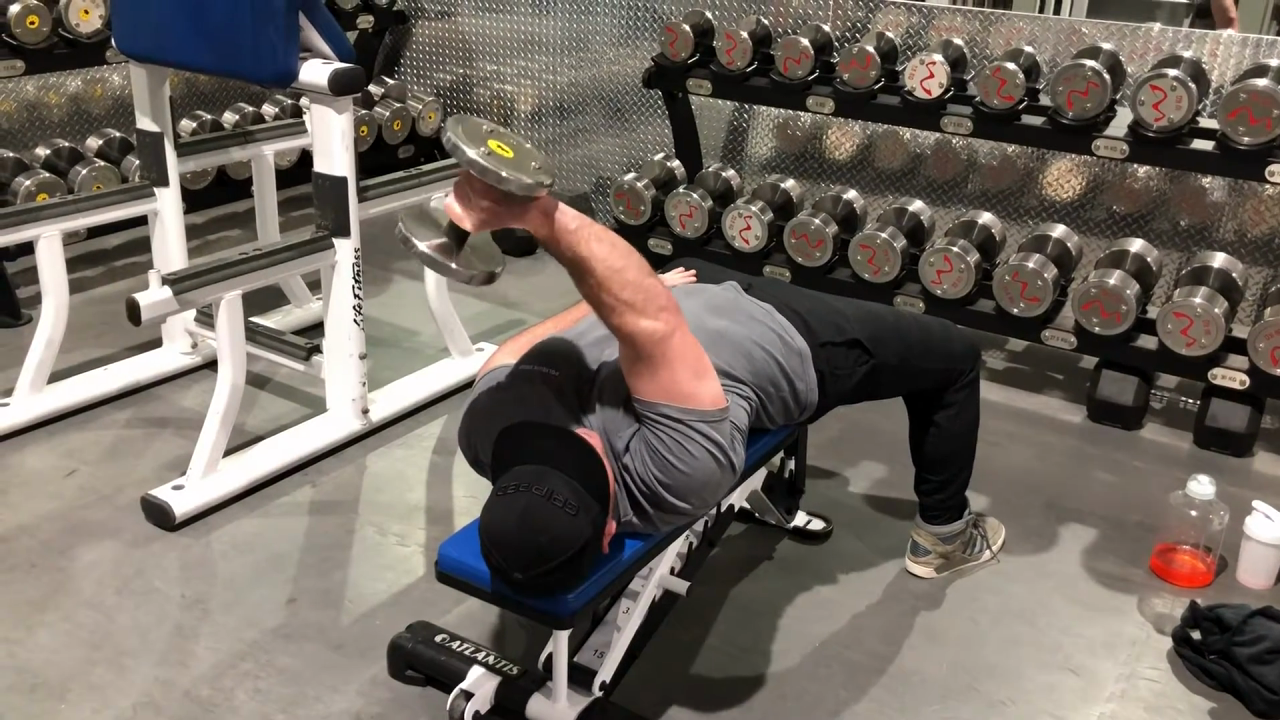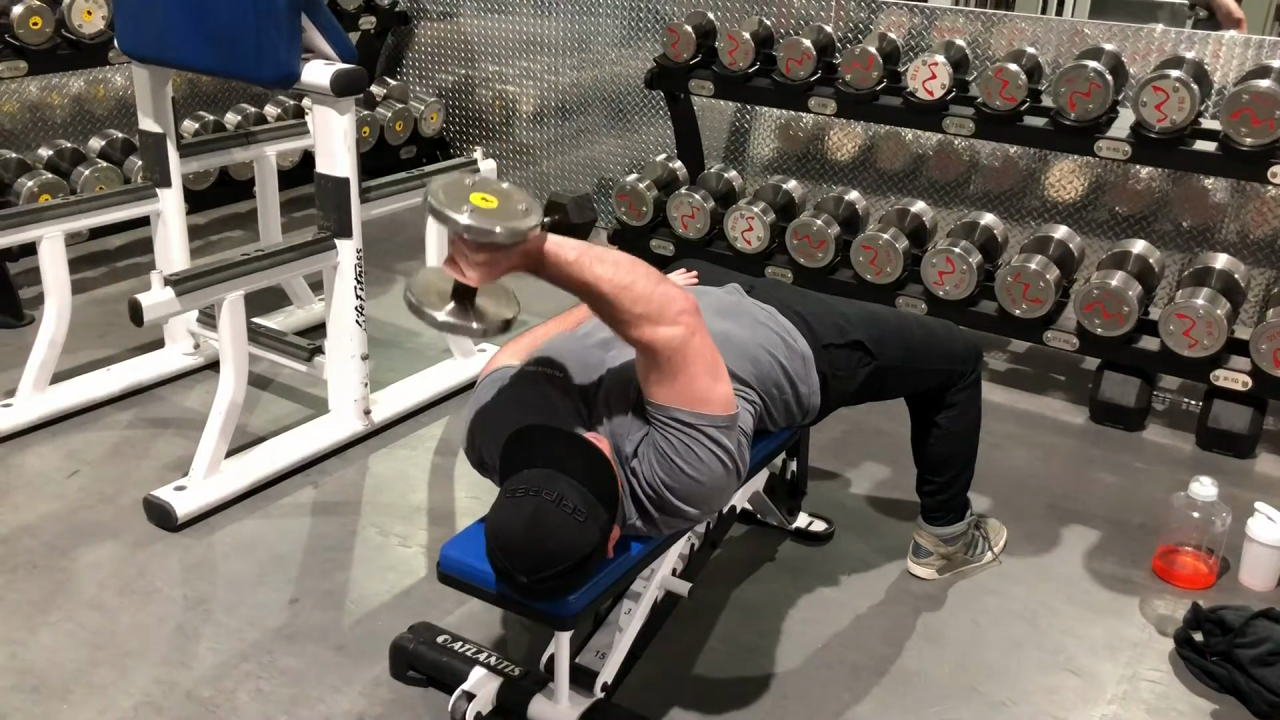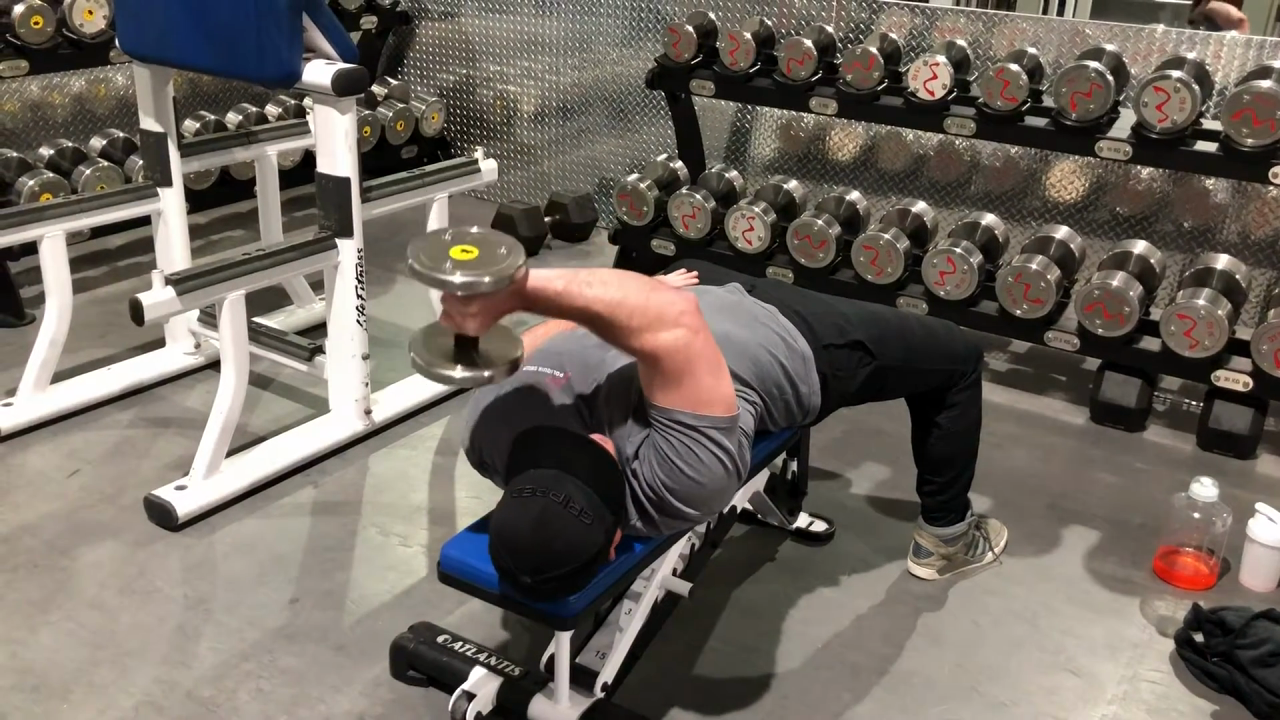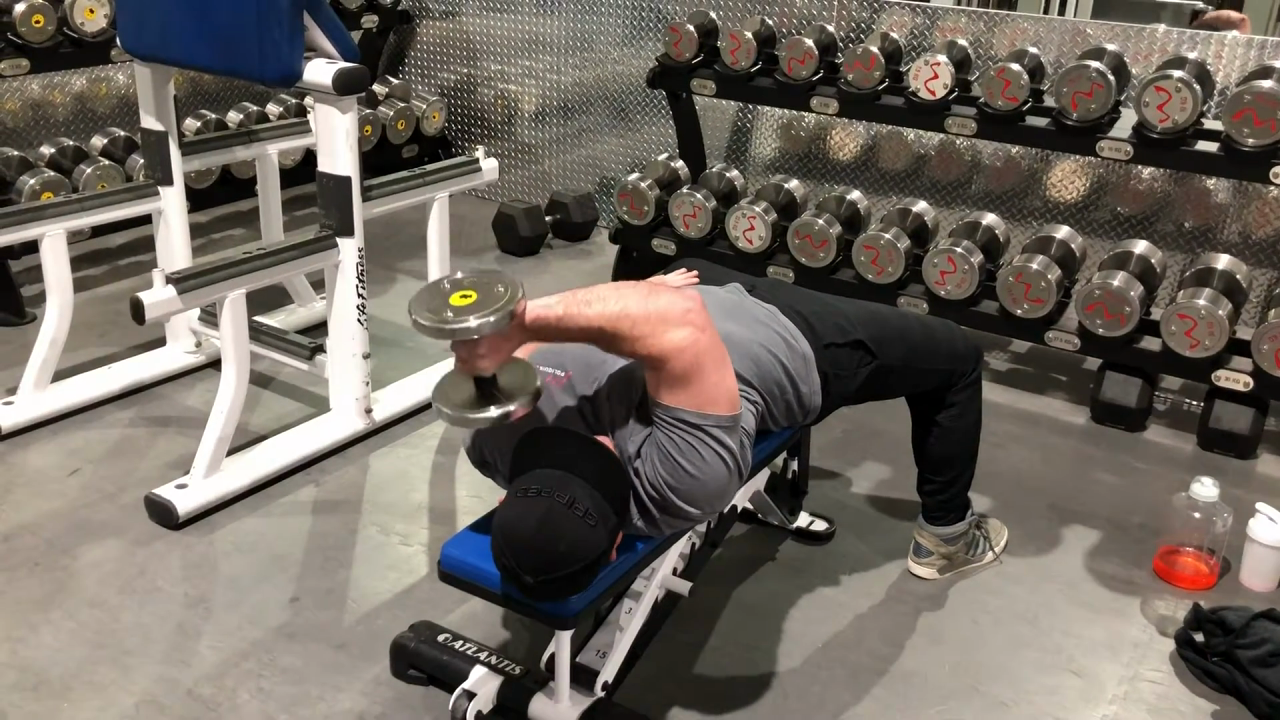
dt=0.3s
person 1, frame 1
left shoulder: (484, 427)
right shoulder: (674, 475)
left elbow: (509, 354)
right elbow: (649, 321)
left wrist: (604, 295)
right wrist: (532, 213)
right knee: (954, 355)
right ankle: (942, 536)
person 1, frame 2
left shoulder: (489, 427)
right shoulder: (680, 480)
left elbow: (510, 354)
right elbow: (670, 324)
left wrist: (604, 300)
right wrist: (526, 251)
right knee: (956, 357)
right ankle: (944, 537)
person 1, frame 3
left shoulder: (488, 429)
right shoulder: (678, 484)
right elbow: (671, 322)
right wrist: (513, 290)
right knee: (957, 357)
right ankle: (944, 538)
person 1, frame 4
left shoulder: (491, 435)
right shoulder: (680, 484)
left elbow: (511, 353)
right elbow: (680, 323)
left wrist: (642, 289)
right wrist: (519, 319)
right knee: (957, 356)
right ankle: (944, 537)
